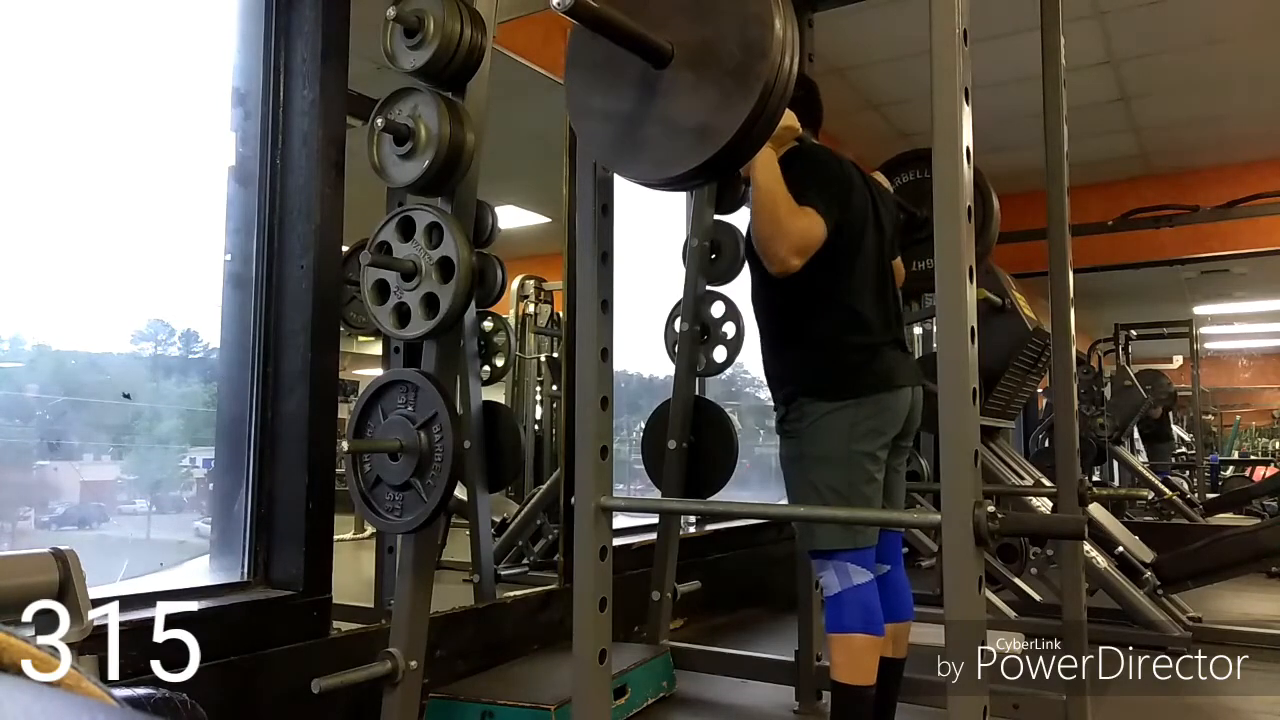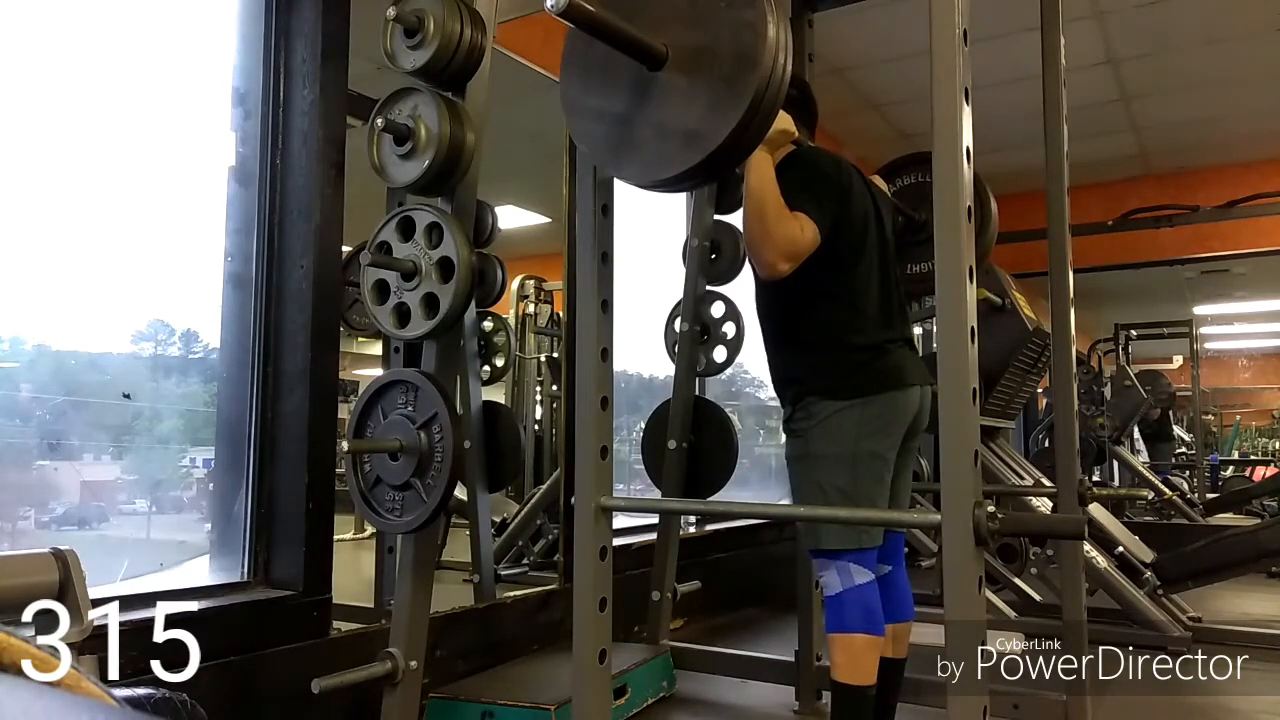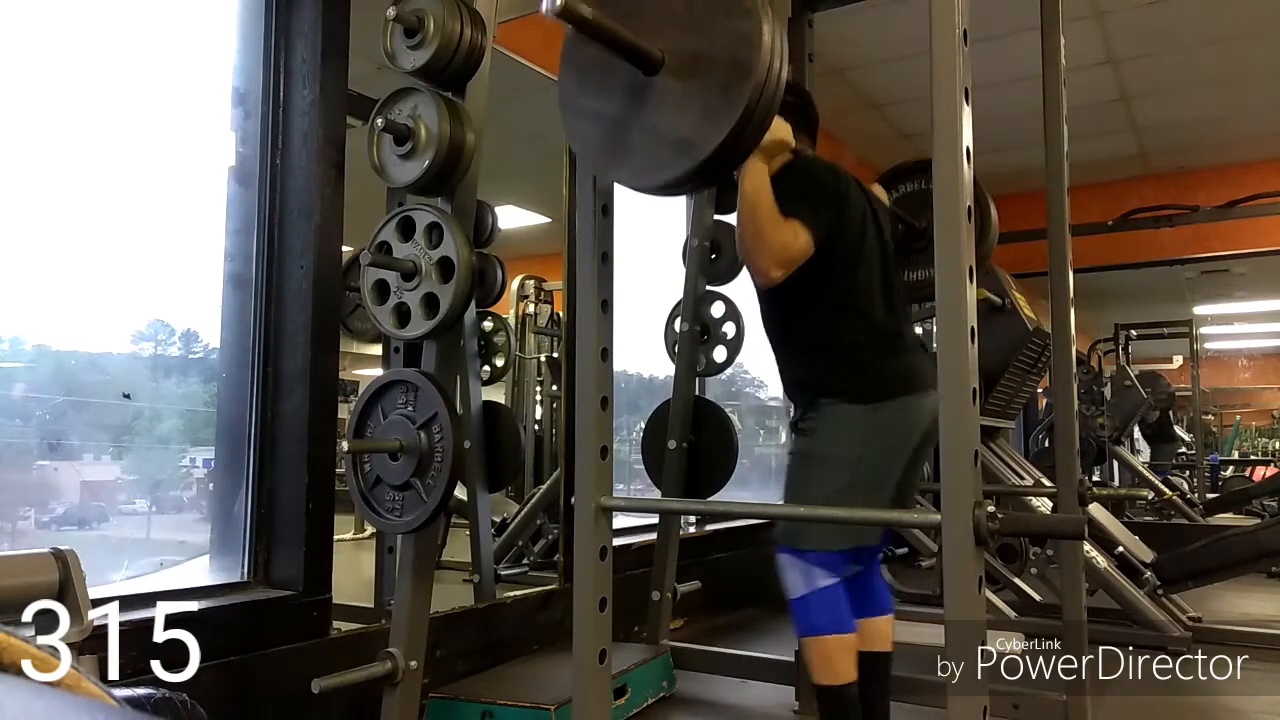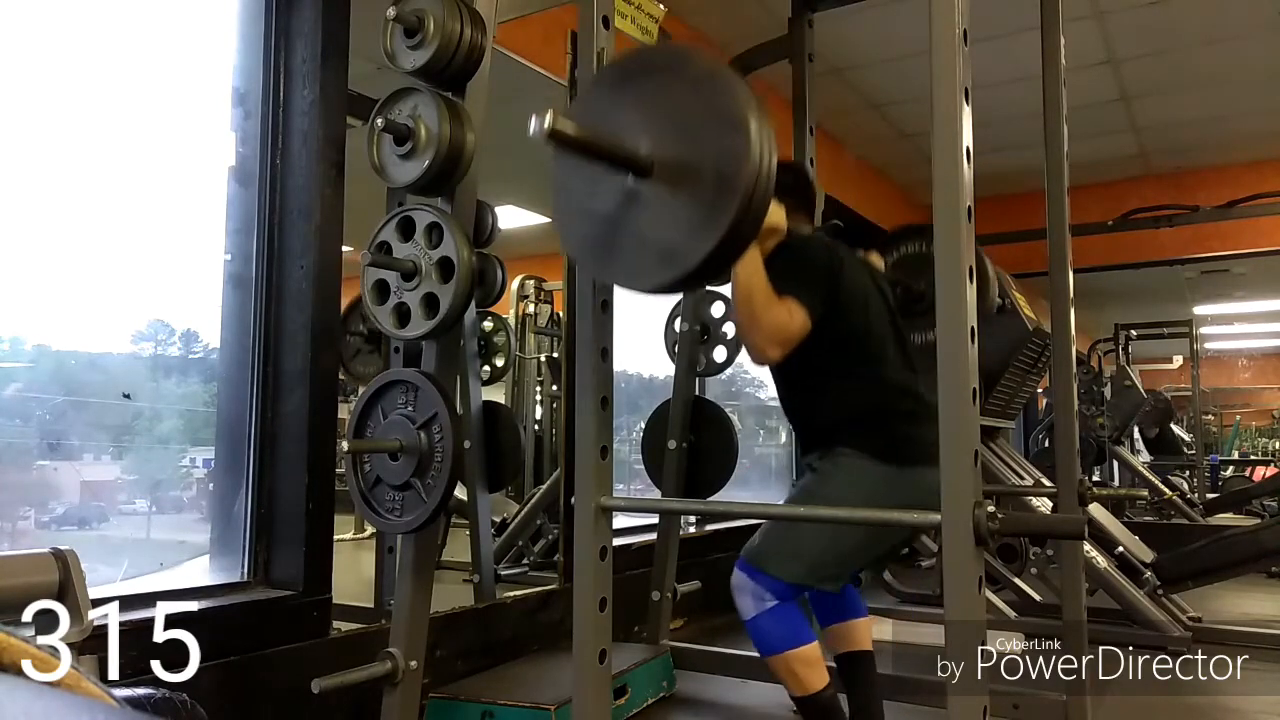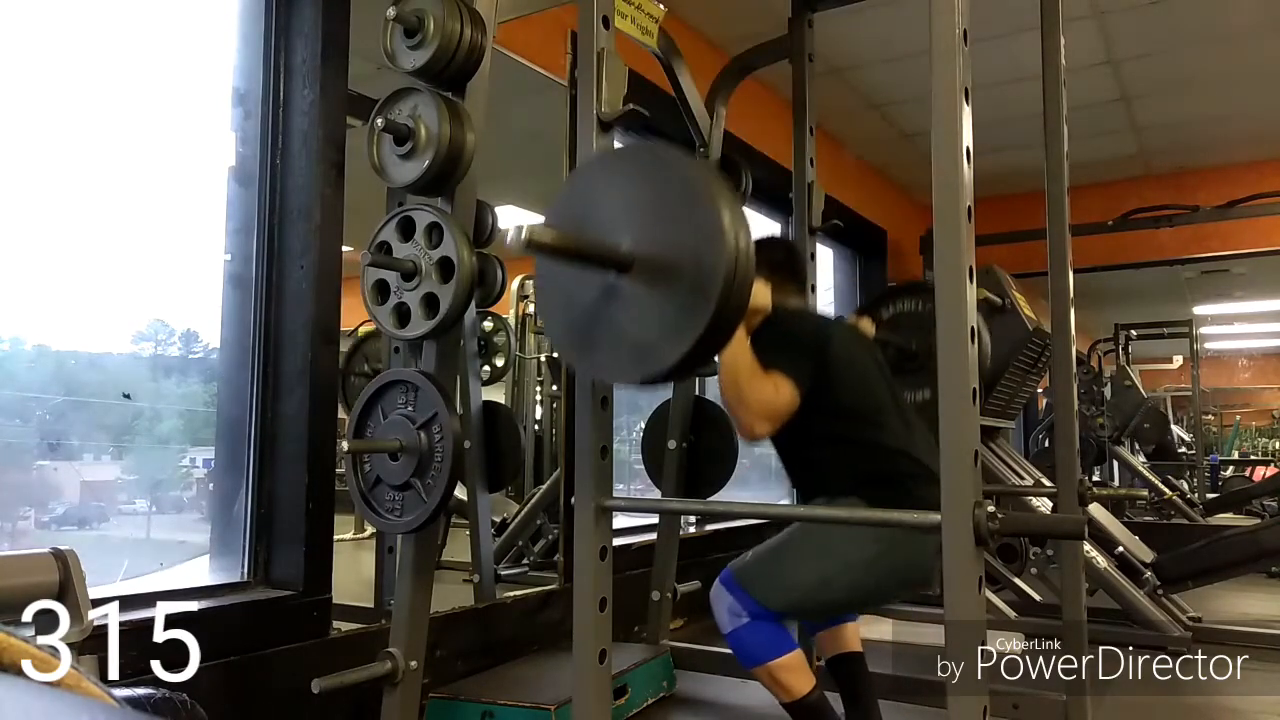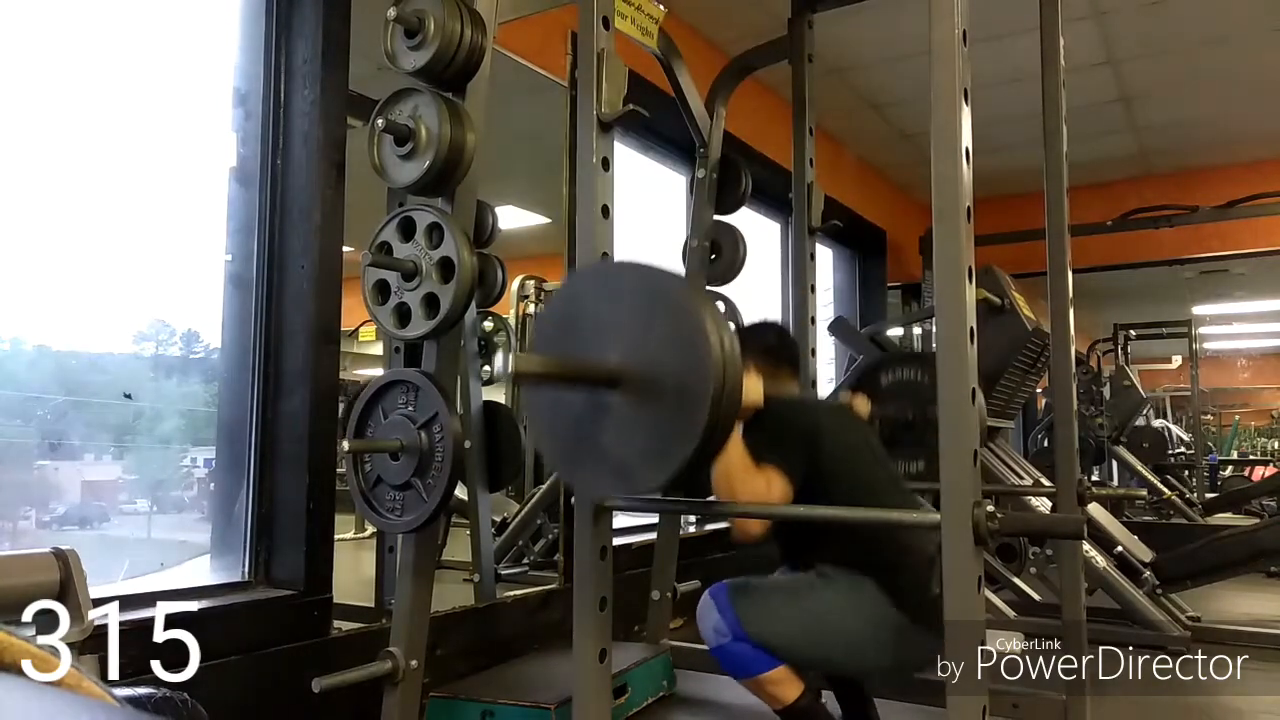
dt=0.4s
person 1, frame 1
left shoulder: (806, 168)
right shoulder: (854, 179)
left elbow: (784, 251)
right elbow: (892, 276)
left wrist: (762, 149)
left hip: (838, 394)
right hip: (886, 386)
left knee: (843, 564)
right knee: (879, 559)
person 1, frame 2
left shoulder: (805, 170)
right shoulder: (851, 179)
left elbow: (775, 255)
left wrist: (756, 150)
left hip: (846, 393)
right hip: (894, 384)
left knee: (844, 564)
right knee: (880, 560)
person 1, frame 3
left shoulder: (801, 177)
right shoulder: (847, 187)
left elbow: (770, 260)
left wrist: (752, 157)
left hip: (857, 396)
right hip: (903, 389)
left knee: (809, 564)
right knee: (856, 563)
person 1, frame 4
left shoulder: (798, 255)
right shoulder: (841, 258)
left elbow: (768, 340)
left wrist: (745, 239)
left hip: (878, 458)
right hip: (915, 455)
left knee: (761, 583)
right knee: (822, 573)
person 1, frame 5
left shoulder: (784, 330)
right shoulder: (835, 332)
left elbow: (756, 417)
left hip: (892, 517)
right hip: (926, 514)
left knee: (738, 598)
right knee: (810, 583)
person 1, frame 6
left shoulder: (776, 418)
right shoulder: (832, 414)
left elbow: (749, 516)
left hip: (902, 610)
right hip: (931, 594)
left knee: (721, 614)
right knee: (793, 594)
